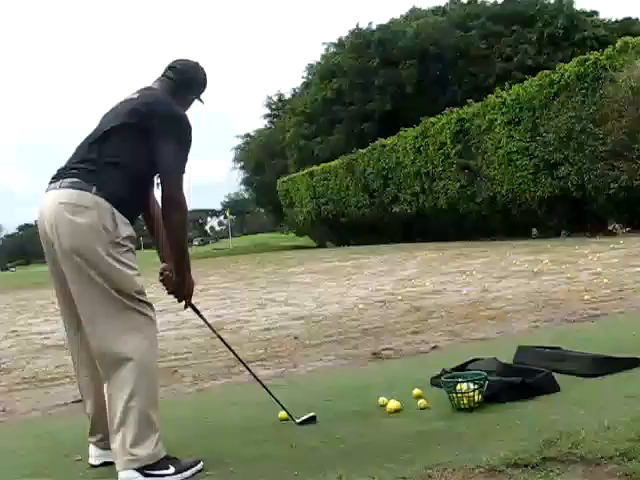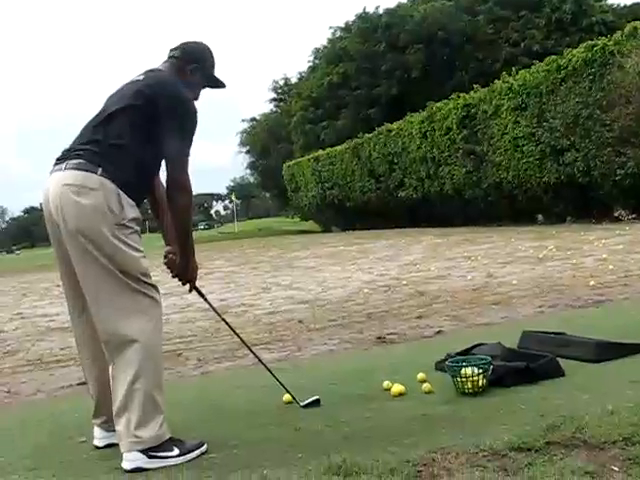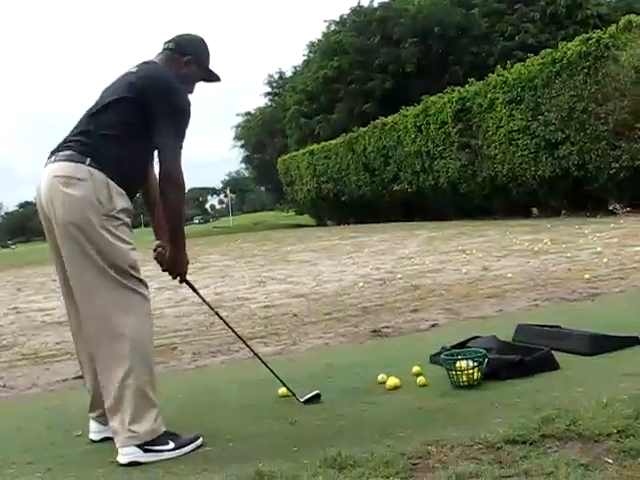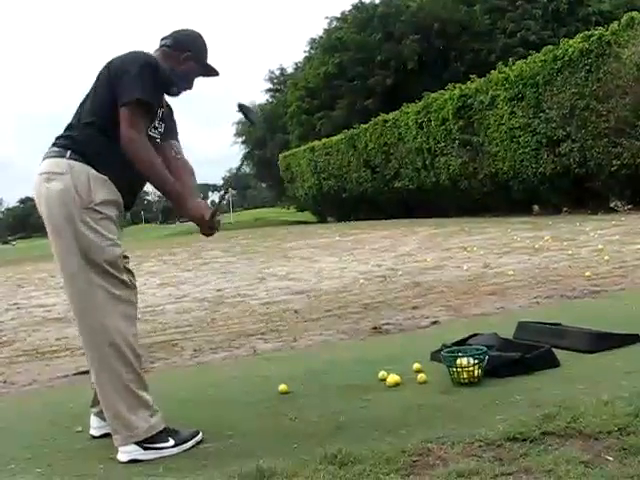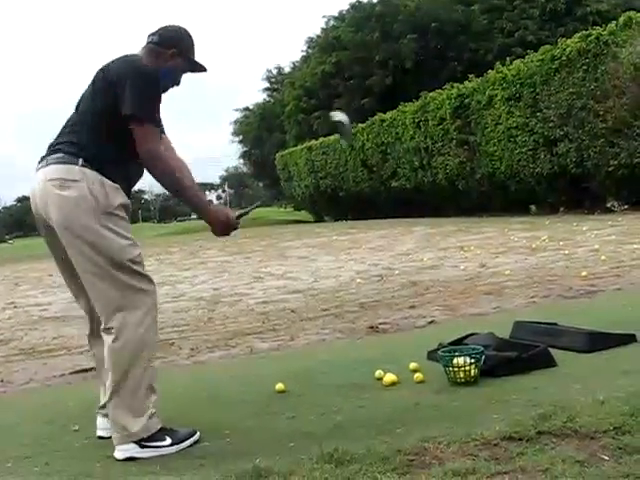
dt=0.5s
person 1, frame 1
left shoulder: (131, 107)
right shoulder: (171, 117)
left elbow: (145, 194)
right elbow: (173, 201)
left wrist: (166, 261)
right wrist: (183, 270)
left hip: (56, 207)
right hip: (87, 212)
left knee: (90, 334)
right knee: (132, 331)
left ankle: (106, 439)
person 1, frame 2
left shoulder: (140, 89)
right shoulder: (175, 99)
left elbow: (151, 178)
right elbow: (177, 185)
left wrist: (170, 244)
right wrist: (186, 254)
left hip: (60, 188)
right hip: (93, 194)
left knee: (95, 316)
right knee: (136, 312)
left ankle: (111, 421)
right ankle: (143, 442)
person 1, frame 3
left shoulder: (137, 82)
right shoulder: (167, 90)
left elbow: (145, 172)
right elbow: (170, 175)
left wrist: (161, 238)
right wrist: (177, 246)
left hip: (58, 182)
right hip: (85, 187)
left knee: (91, 309)
right knee: (122, 307)
left ankle: (107, 413)
right ankle: (139, 435)
person 1, frame 4
left shoulder: (156, 102)
right shoulder: (141, 66)
left elbow: (175, 161)
right elbow: (130, 141)
left wrist: (197, 204)
right wrist: (185, 206)
left hip: (81, 188)
right hip: (75, 182)
left knee: (107, 301)
right knee: (107, 305)
left ankle: (107, 410)
right ankle: (138, 433)
person 1, frame 5
left shoulder: (123, 75)
right shoulder: (140, 76)
left elbow: (163, 155)
right elbow: (152, 155)
left wrist: (202, 206)
right wrist: (205, 209)
left hip: (55, 187)
right hip: (81, 186)
left knee: (107, 307)
right knee: (134, 303)
left ankle: (114, 409)
right ankle: (140, 432)
